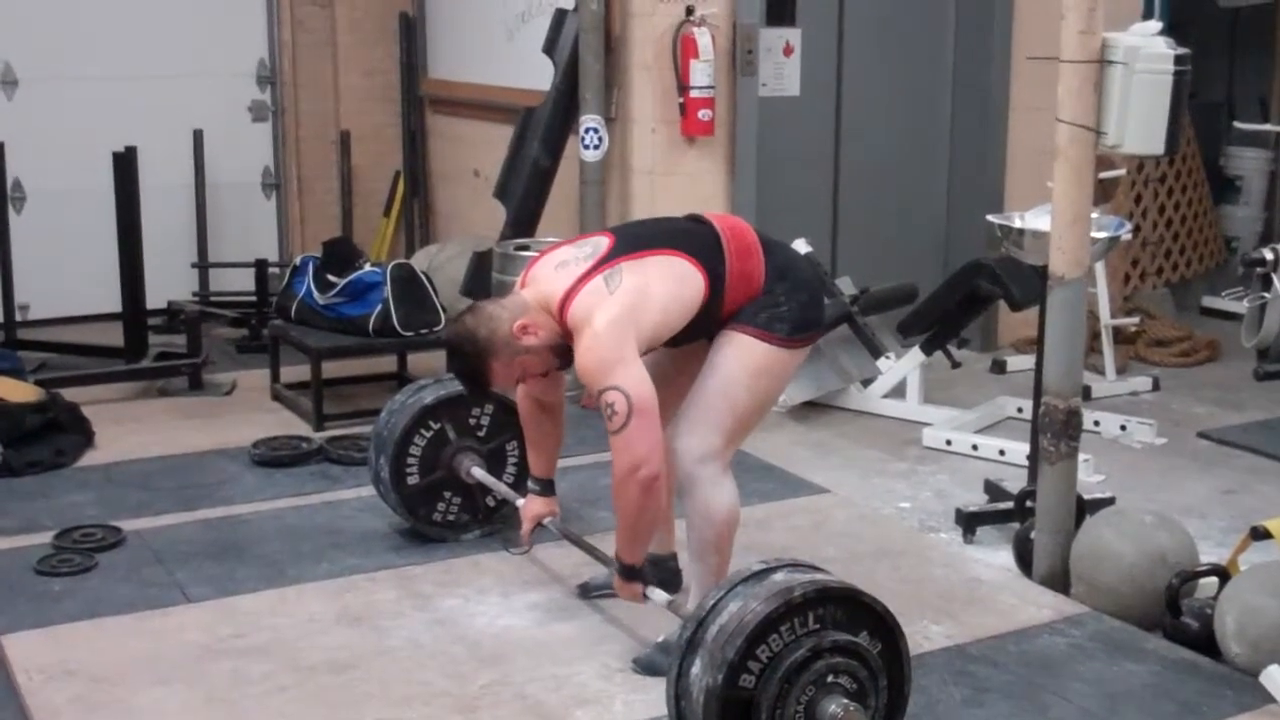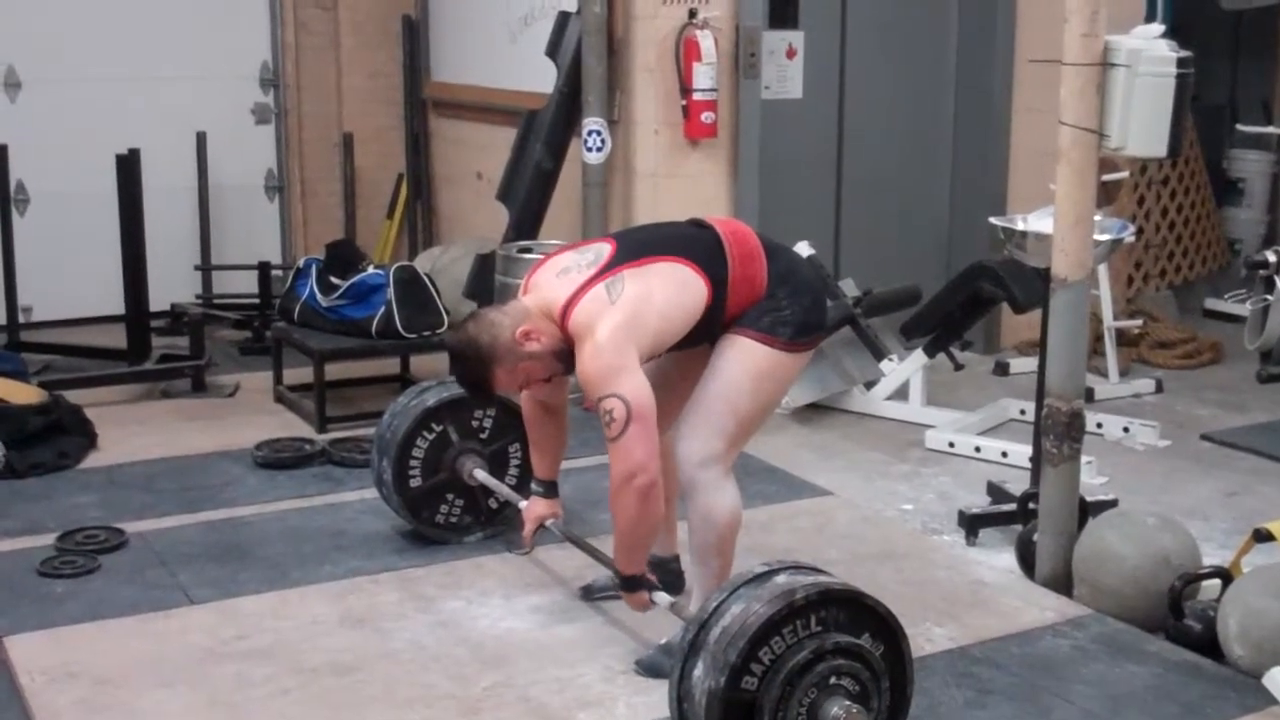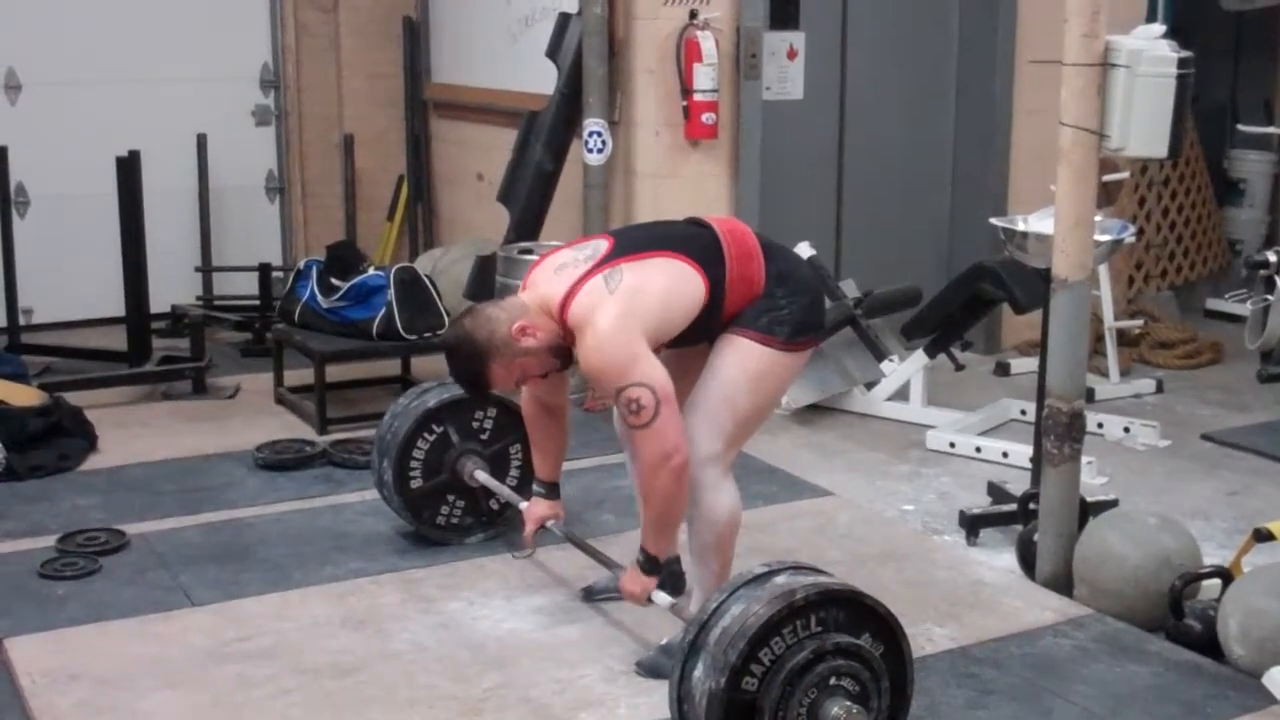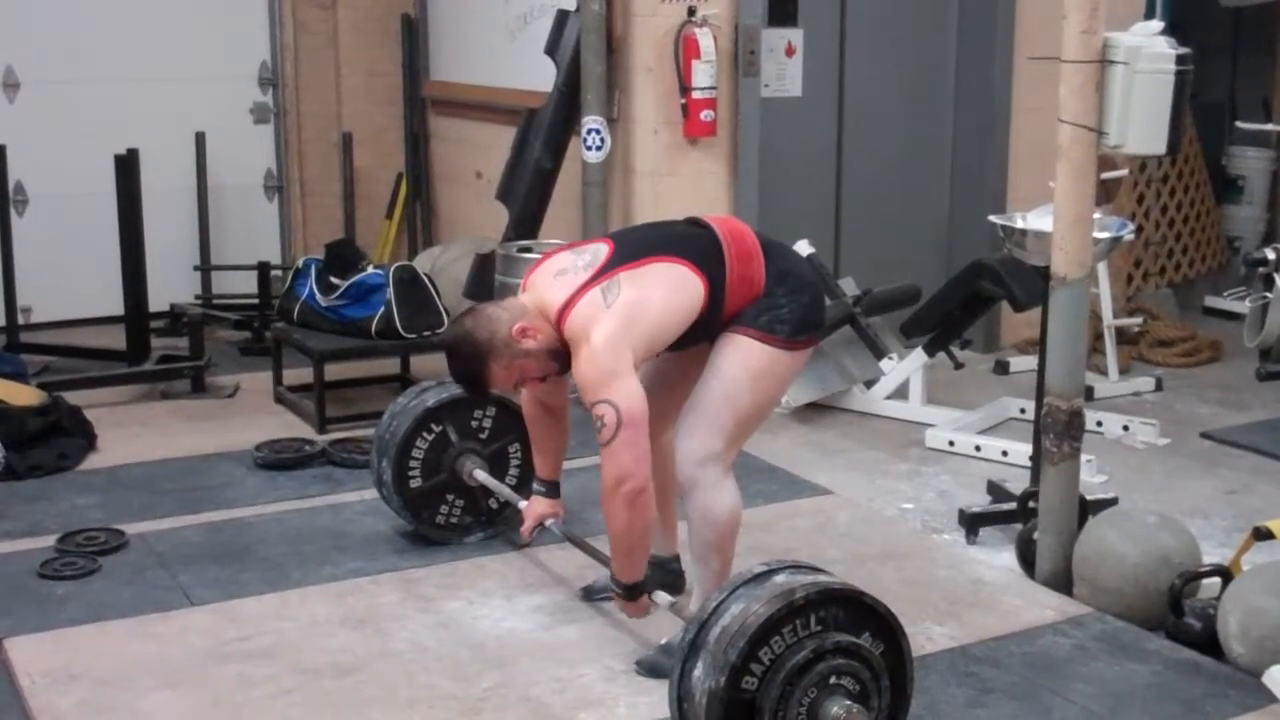
dt=0.3s
person 1, frame 1
left shoulder: (598, 335)
right shoulder: (529, 292)
left elbow: (640, 469)
right elbow: (540, 400)
left wrist: (627, 569)
right wrist: (541, 487)
left hip: (777, 295)
right hip: (719, 276)
left knee: (696, 453)
right knee: (639, 422)
right ankle: (659, 563)
person 1, frame 2
left shoulder: (600, 341)
right shoulder: (532, 297)
left elbow: (638, 476)
right elbow: (544, 403)
left wrist: (629, 578)
right wrist: (544, 488)
left hip: (780, 298)
right hip: (720, 283)
left knee: (699, 457)
right knee: (639, 424)
right ankle: (662, 564)
person 1, frame 3
left shoulder: (602, 334)
right shoulder: (532, 295)
left elbow: (671, 457)
right elbow: (545, 403)
left wrist: (647, 563)
right wrist: (545, 490)
left hip: (778, 300)
right hip: (719, 285)
left knee: (702, 456)
right knee: (637, 423)
right ankle: (668, 567)
person 1, frame 4
left shoulder: (596, 343)
right shoulder: (533, 297)
left elbow: (628, 483)
right elbow: (545, 402)
left wrist: (628, 587)
right wrist: (545, 489)
left hip: (778, 298)
right hip: (720, 277)
left knee: (699, 458)
right knee: (640, 425)
right ankle: (662, 564)
